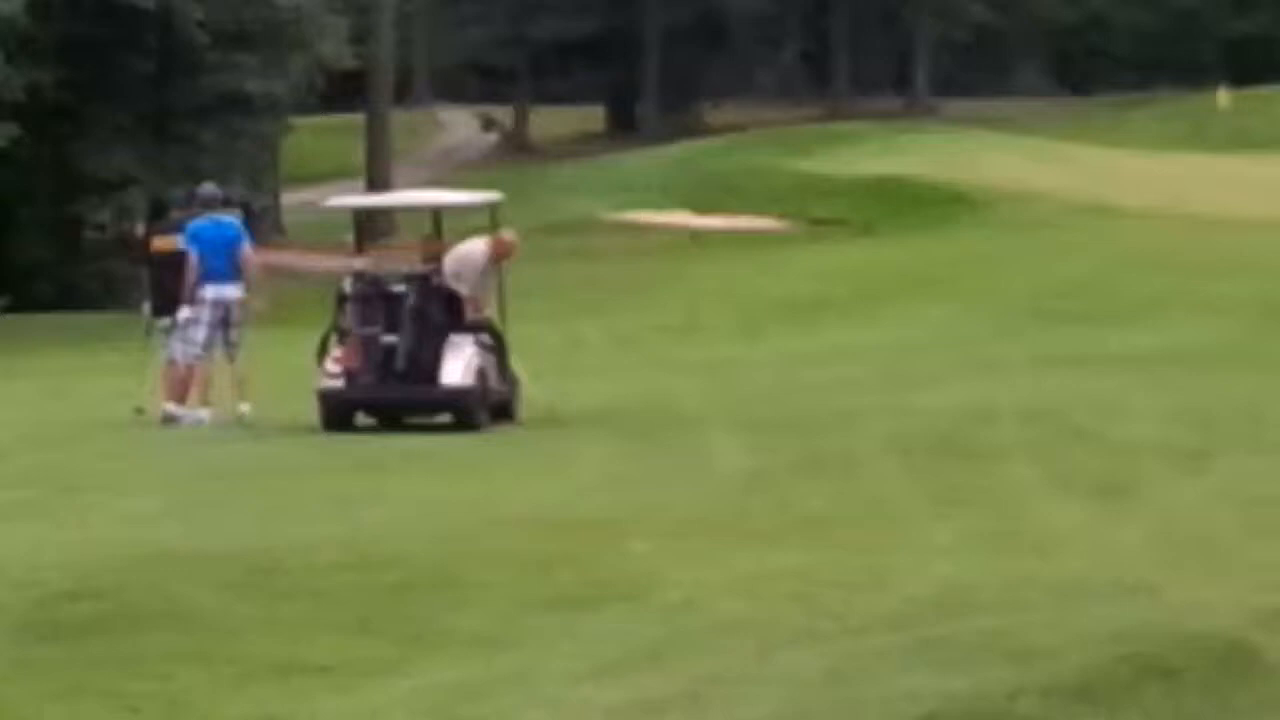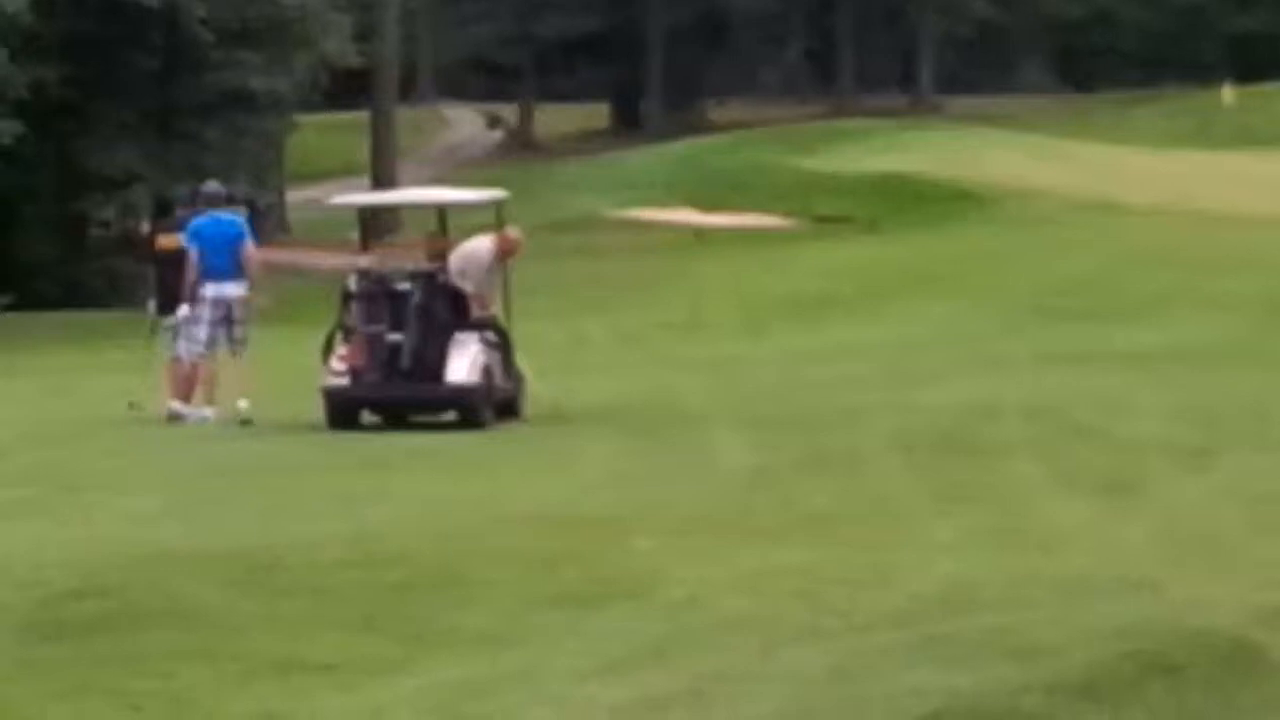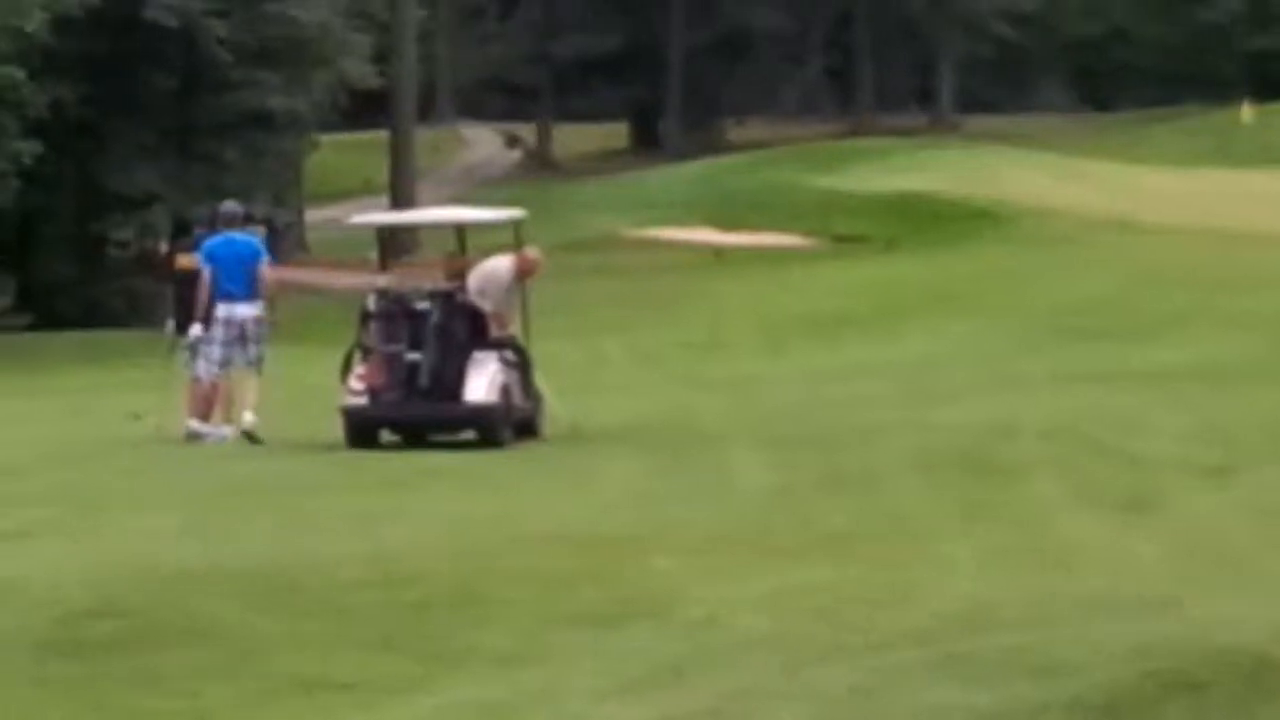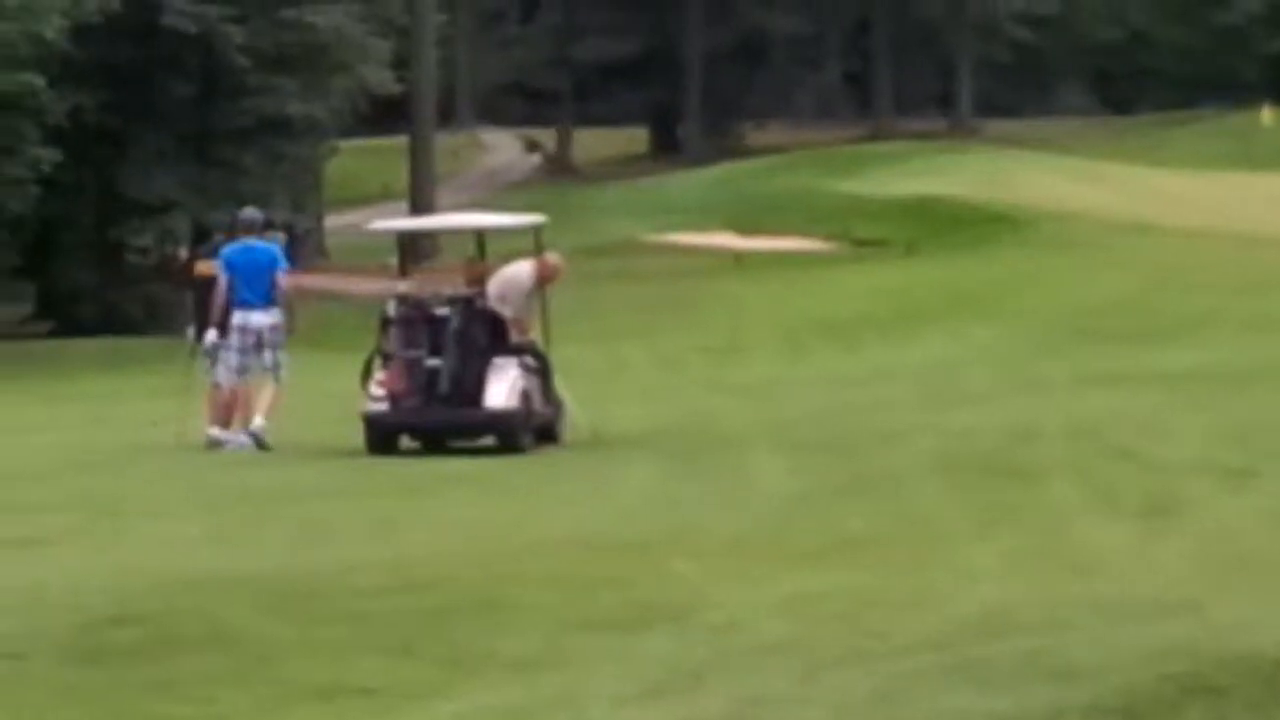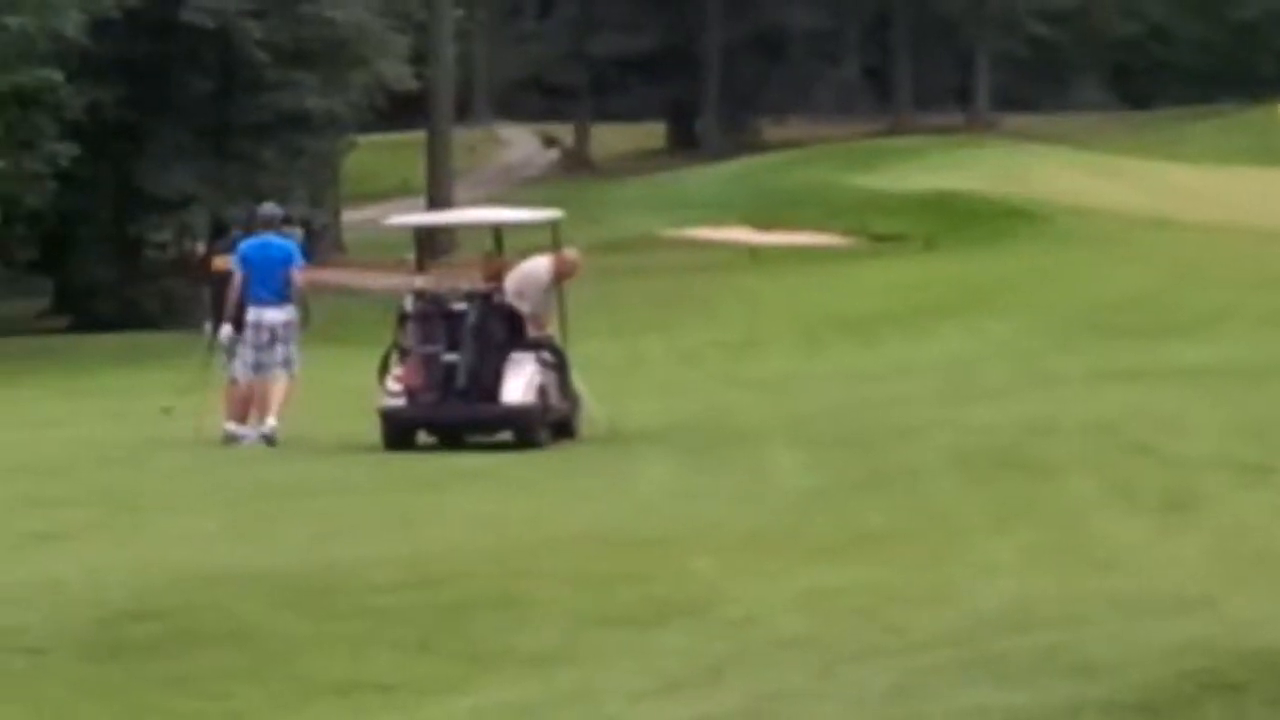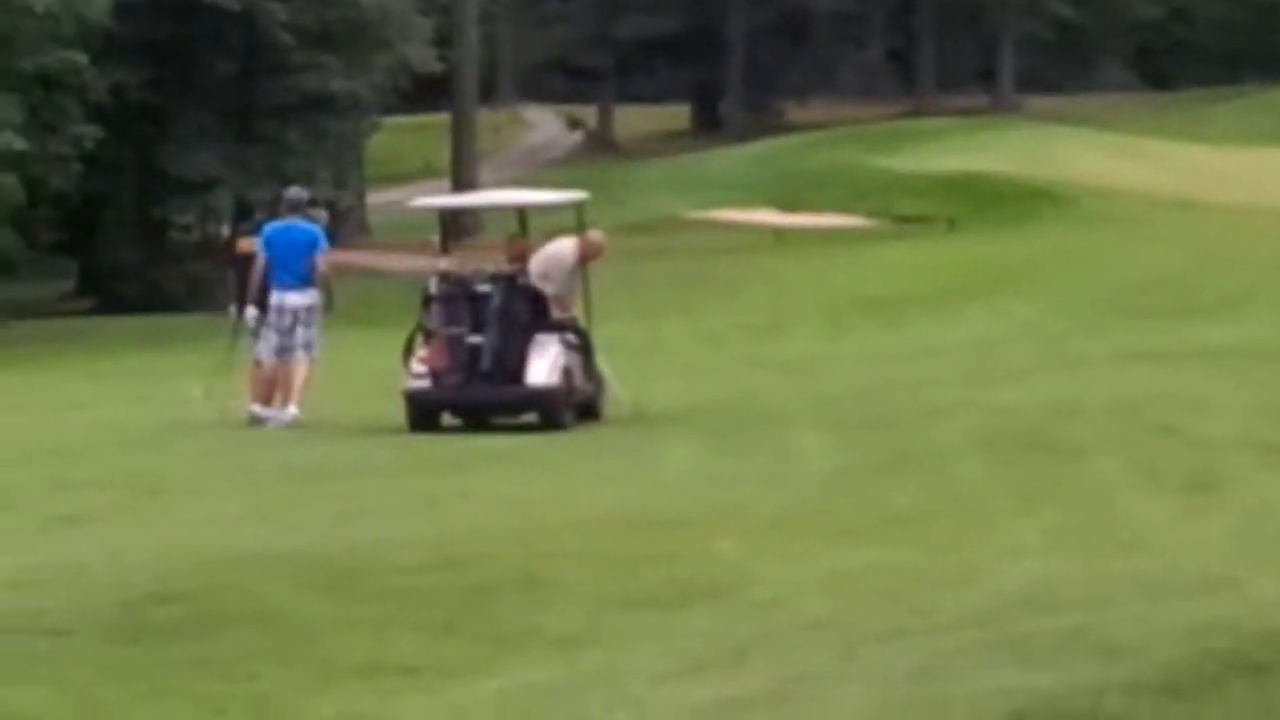
dt=0.1s
person 1, frame 1
left shoulder: (194, 228)
right shoulder: (235, 225)
left elbow: (193, 267)
right elbow: (249, 261)
left wrist: (187, 302)
right wrist: (249, 291)
left hip: (208, 292)
right hip: (234, 291)
left knee: (201, 354)
right knee: (234, 354)
left ankle: (204, 409)
right ankle: (243, 405)
person 1, frame 2
left shoulder: (195, 226)
right shoulder: (239, 222)
left elbow: (193, 265)
right elbow: (250, 258)
left wrist: (186, 300)
right wrist: (252, 288)
left hip: (210, 290)
right hip: (237, 289)
left knee: (205, 352)
right knee: (238, 351)
left ankle: (208, 408)
right ankle: (242, 402)
person 1, frame 3
left shoulder: (209, 246)
right shoulder: (254, 243)
left elbow: (205, 284)
right elbow: (266, 280)
left wrist: (198, 320)
right wrist: (269, 310)
left hip: (224, 310)
right hip: (252, 309)
left knee: (222, 371)
right knee: (254, 369)
right ankle: (249, 417)
person 1, frame 4
left shoulder: (228, 253)
right shoulder: (273, 251)
left elbow: (221, 291)
right elbow: (283, 288)
left wrist: (213, 325)
right wrist: (288, 317)
left hip: (241, 317)
right hip: (270, 316)
left knee: (240, 377)
right knee: (273, 375)
left ankle: (245, 430)
right ankle: (259, 421)
person 1, frame 5
left shoulder: (245, 247)
right shoulder: (289, 247)
left elbow: (236, 286)
right elbow: (298, 285)
left wrist: (227, 320)
left hip: (256, 314)
right hip: (284, 313)
left knee: (257, 373)
right knee: (284, 373)
left ankle: (262, 424)
right ankle: (271, 421)
person 1, frame 6
left shoulder: (269, 231)
right shoulder: (314, 232)
left elbow: (259, 268)
right elbow: (322, 270)
left wrist: (251, 301)
right wrist: (328, 298)
left hip: (279, 297)
right hip: (307, 297)
left knee: (281, 357)
right knee: (304, 356)
left ankle: (283, 410)
right ankle: (292, 408)
person 2, frame 1
left shoulder: (150, 232)
left elbow: (147, 268)
left wrist: (149, 300)
left hip: (160, 303)
left knee: (170, 357)
left ankle: (168, 405)
right ankle: (173, 406)
person 2, frame 2
left shoulder: (156, 230)
left elbow: (153, 266)
left wrist: (155, 297)
left hip: (165, 300)
left knee: (174, 354)
left ankle: (174, 402)
right ankle: (179, 403)
person 2, frame 3
left shoulder: (176, 249)
left elbow: (172, 284)
left wrist: (174, 317)
left hip: (185, 320)
right hip: (211, 319)
left knee: (194, 373)
person 2, frame 4
left shoulder: (196, 256)
left elbow: (192, 291)
left wrist: (195, 324)
left hip: (206, 326)
right hip: (231, 325)
left knee: (214, 380)
left ankle: (213, 431)
right ankle: (221, 431)
person 2, frame 5
left shoulder: (213, 252)
left elbow: (210, 289)
left wrist: (212, 319)
left hip: (222, 321)
right hip: (247, 320)
left knee: (232, 375)
left ankle: (230, 425)
right ankle: (238, 426)
person 2, frame 6
left shoulder: (238, 234)
left elbow: (234, 270)
left wrist: (236, 302)
left hip: (247, 302)
right hip: (271, 301)
left knee: (258, 357)
